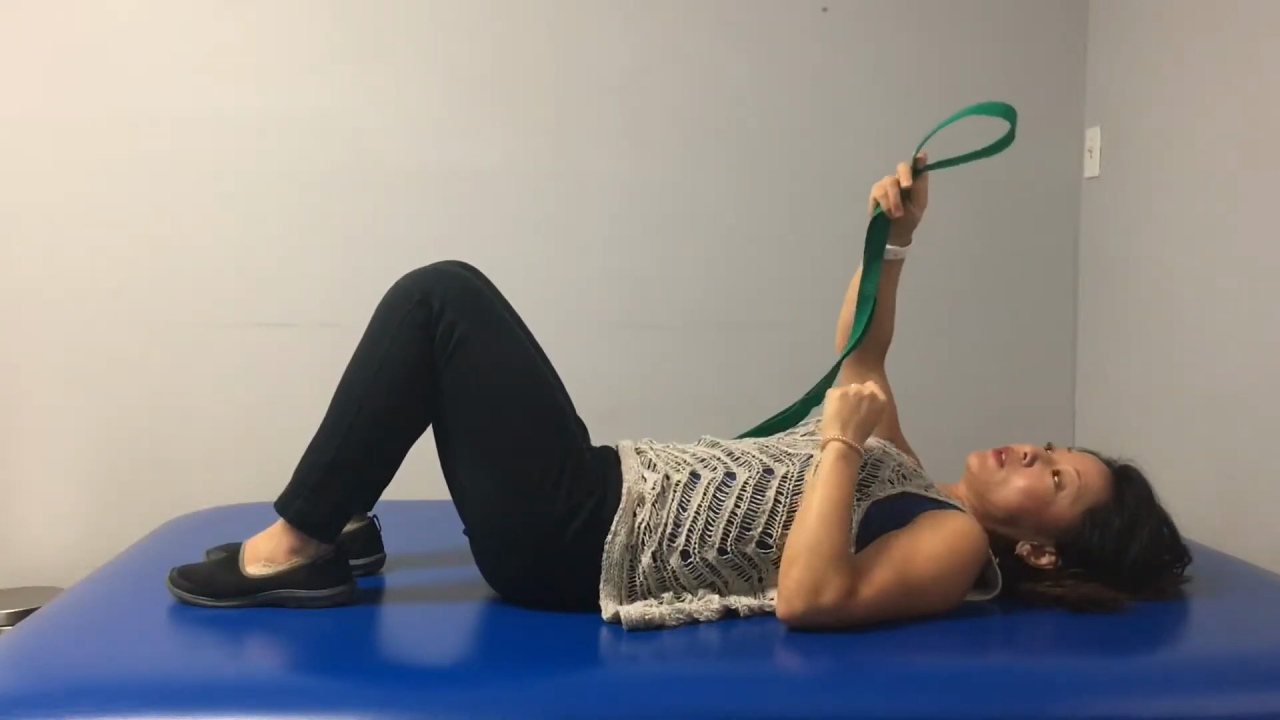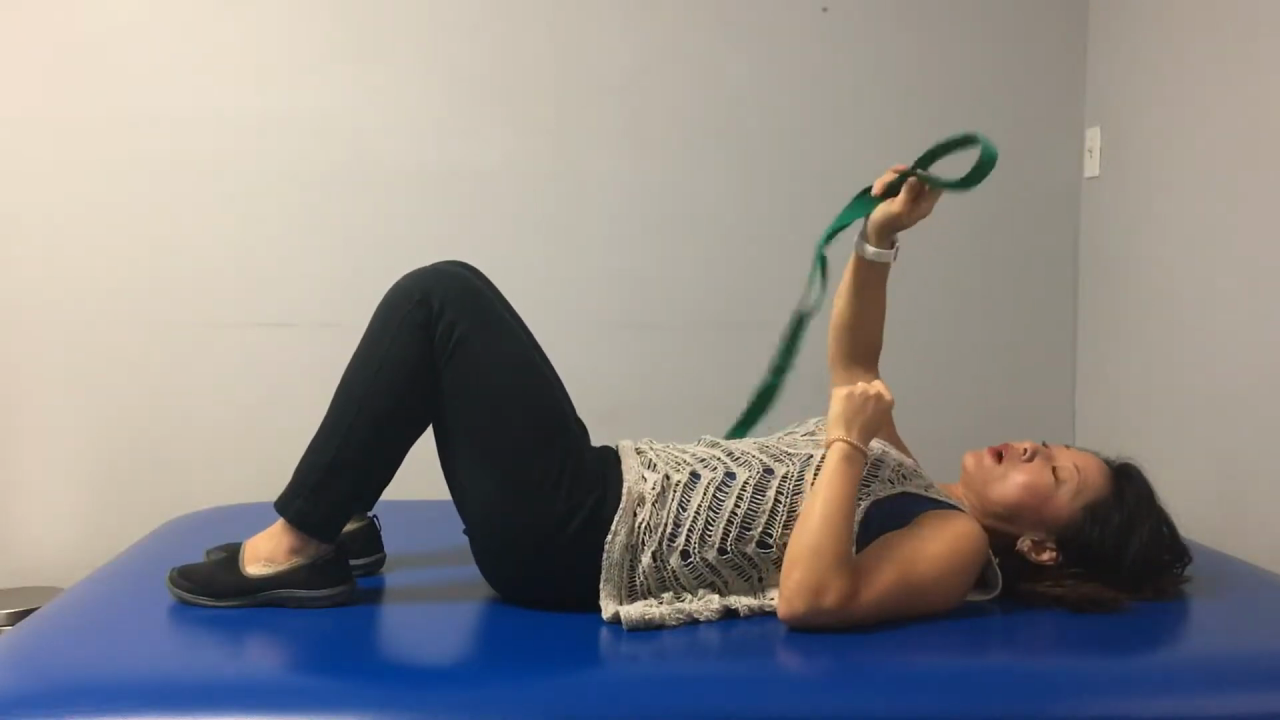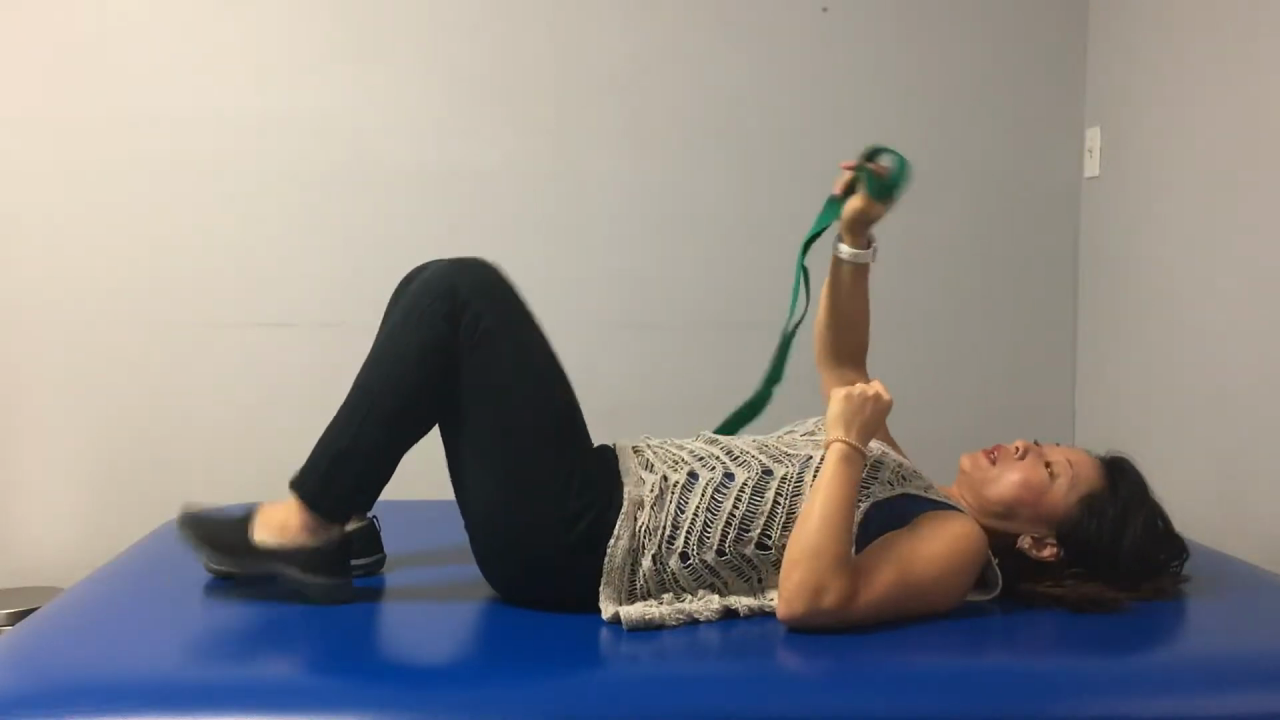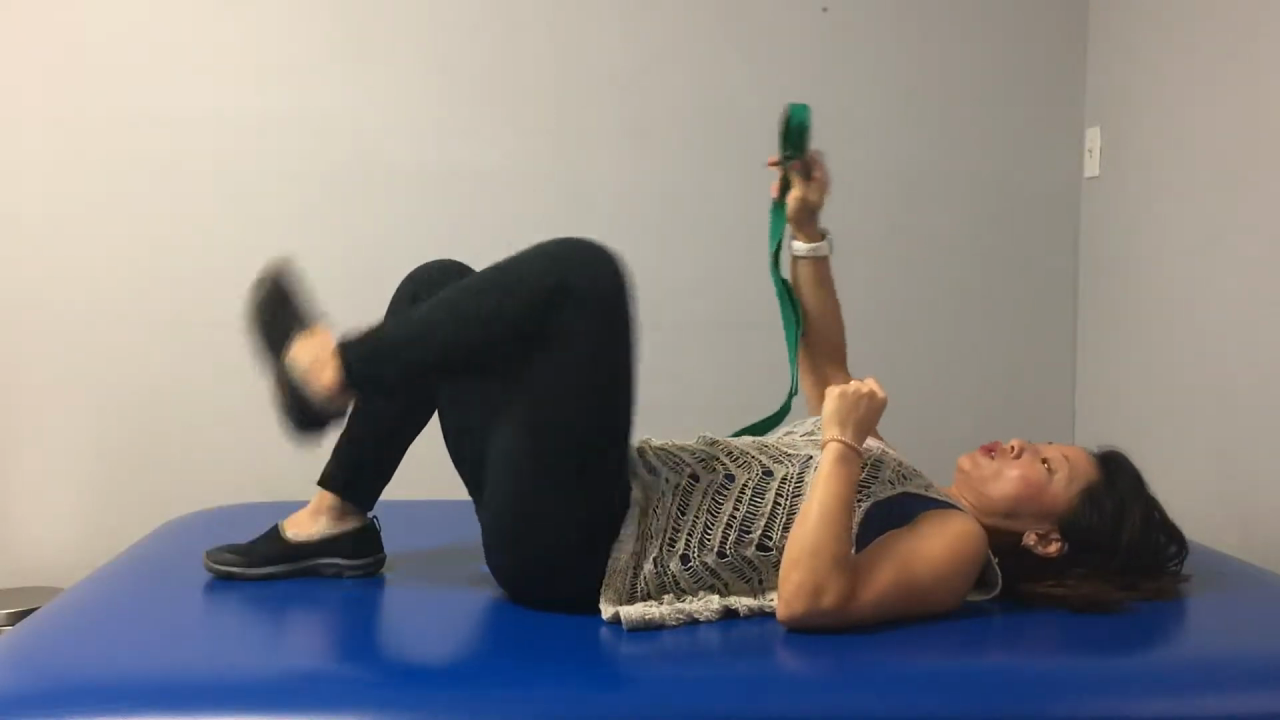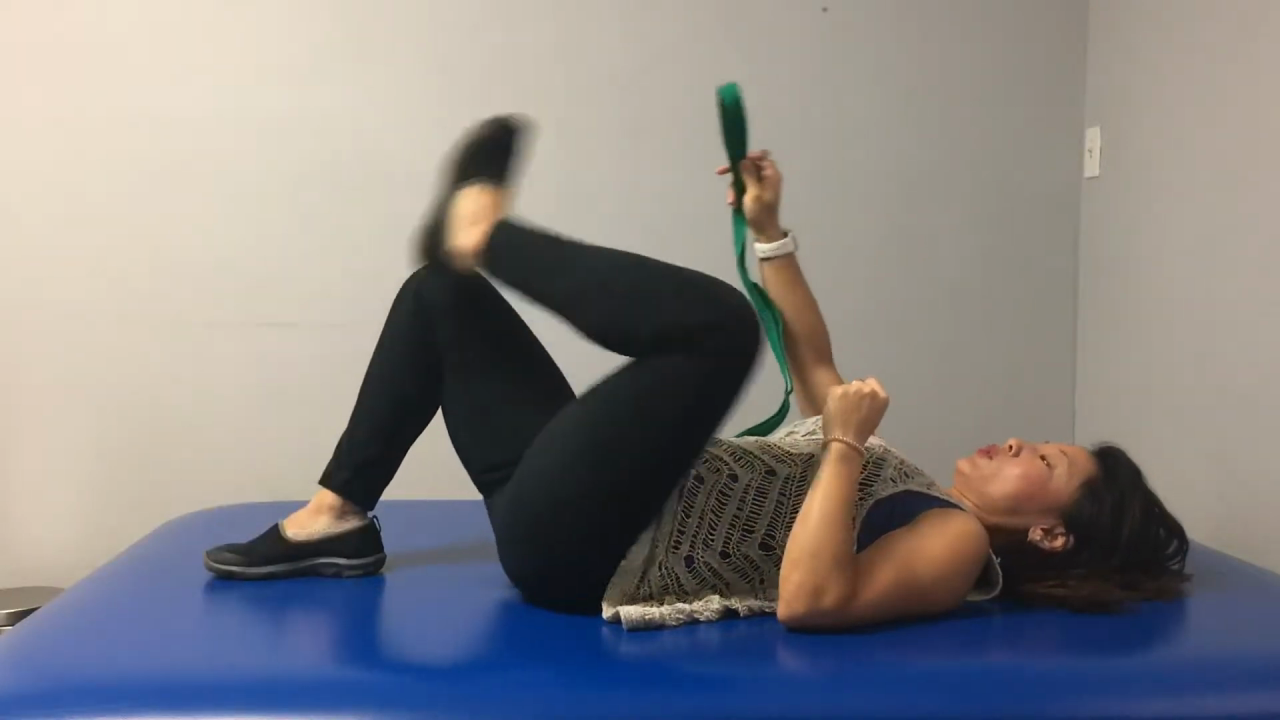
dt=0.2s
person 1, frame 1
left shoulder: (956, 548)
right shoulder: (911, 484)
left elbow: (808, 597)
right elbow: (860, 359)
left wrist: (841, 442)
right wrist: (895, 237)
left hip: (573, 547)
right hip: (602, 496)
left knee: (443, 298)
right knee: (444, 299)
left ankle: (298, 547)
right ankle: (333, 527)
person 1, frame 2
left shoulder: (955, 546)
right shoulder: (911, 486)
left elbow: (809, 598)
right elbow: (855, 364)
left wrist: (847, 442)
right wrist: (879, 240)
left hip: (570, 546)
right hip: (600, 492)
left knee: (441, 298)
right knee: (443, 295)
left ankle: (298, 544)
right ankle: (333, 525)
person 1, frame 3
left shoulder: (955, 549)
right shoulder: (906, 486)
left elbow: (808, 599)
right elbow: (842, 363)
left wrist: (846, 445)
right wrist: (855, 238)
left hip: (570, 546)
right hip: (595, 499)
left knee: (465, 291)
right knee: (439, 286)
left ankle: (305, 521)
right ankle: (334, 522)
person 1, frame 4
left shoulder: (954, 548)
right shoulder: (908, 485)
left elbow: (808, 599)
right elbow: (825, 367)
left wrist: (838, 442)
right wrist: (805, 231)
left hip: (571, 554)
right hip: (597, 510)
left knee: (580, 273)
right knee: (437, 283)
left ankle: (333, 372)
right ankle: (336, 519)
person 1, frame 5
left shoulder: (956, 546)
right shoulder: (909, 489)
left elbow: (807, 600)
right elbow: (815, 366)
left wrist: (845, 446)
right wrist: (768, 229)
left hip: (572, 549)
right hip: (558, 509)
left knee: (720, 323)
right knee: (440, 295)
left ankle: (485, 232)
right ankle: (336, 519)
